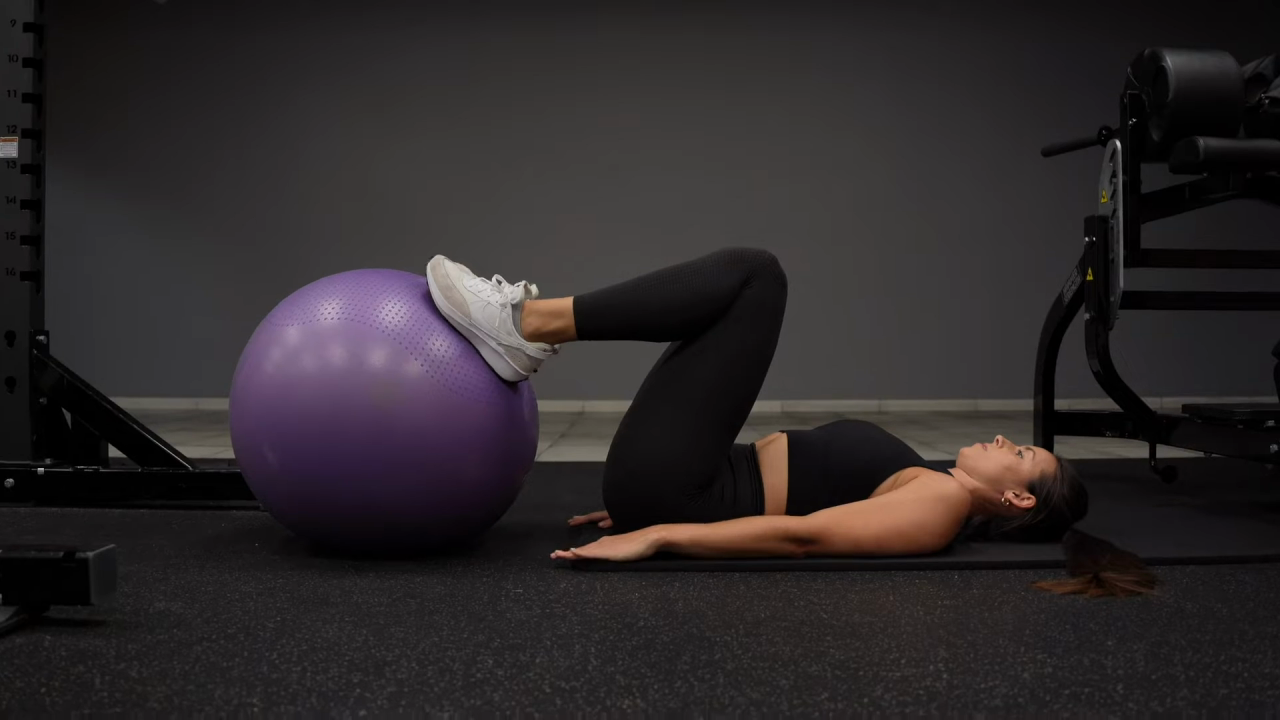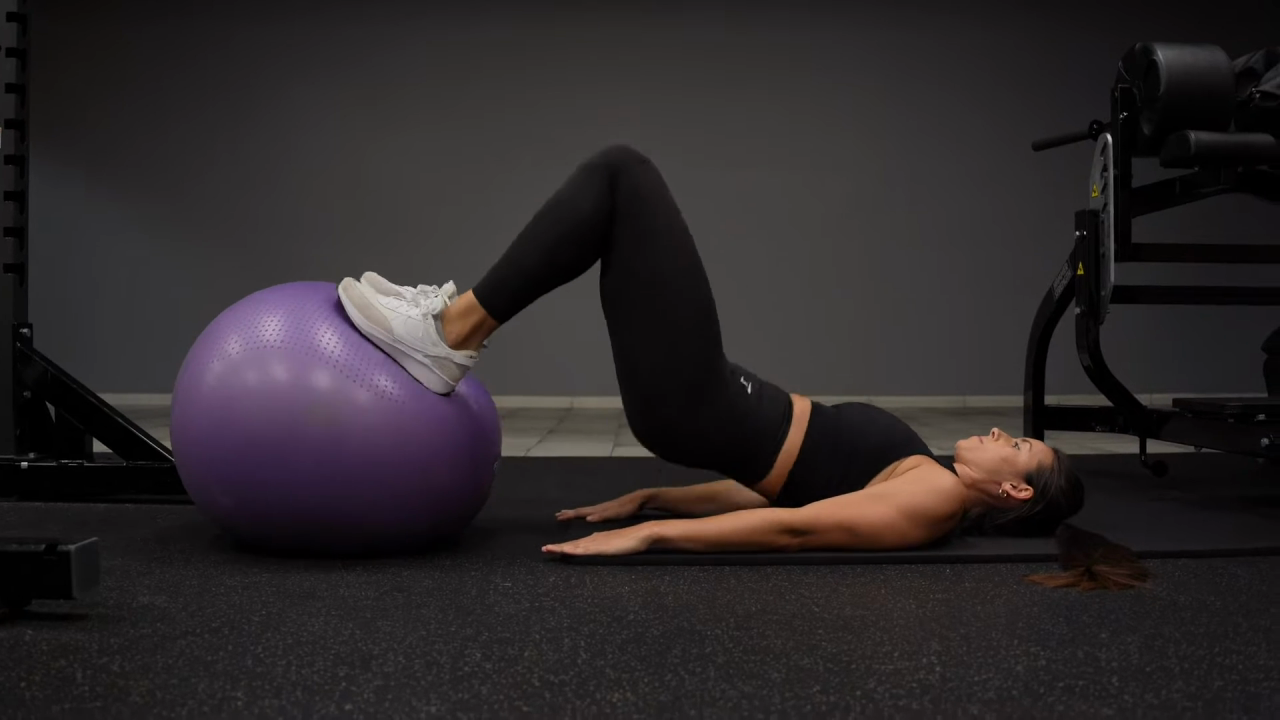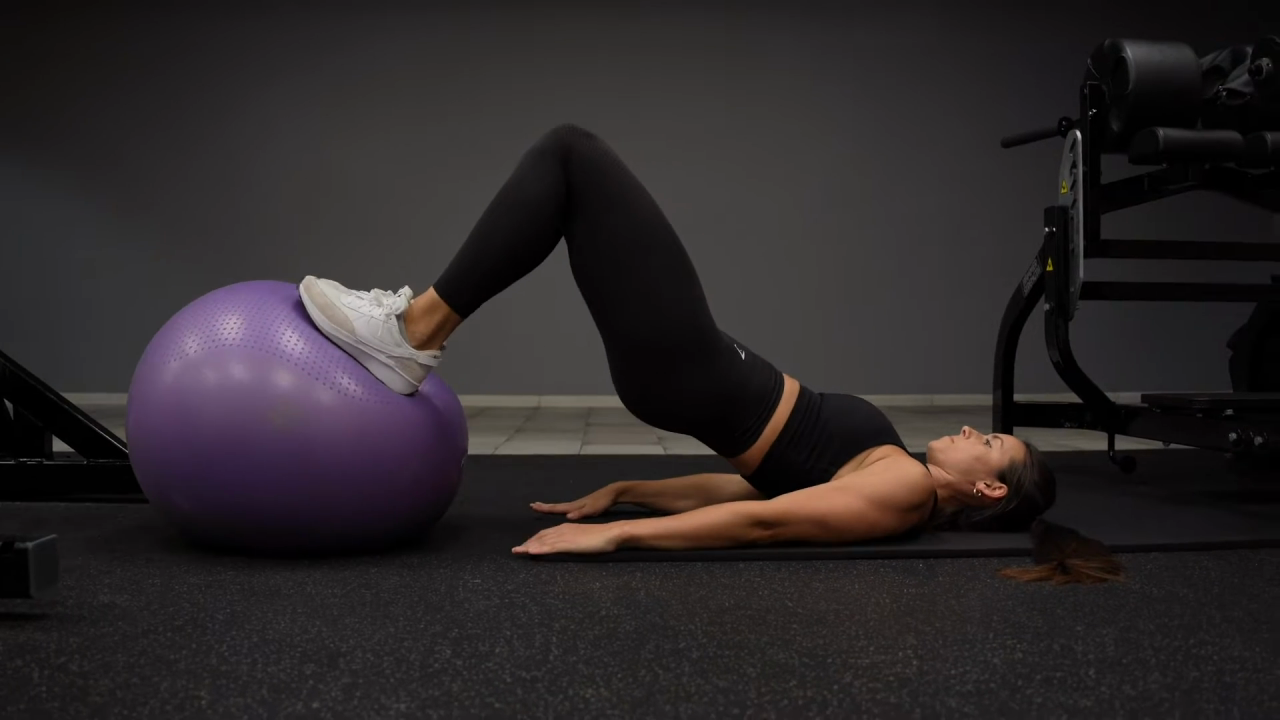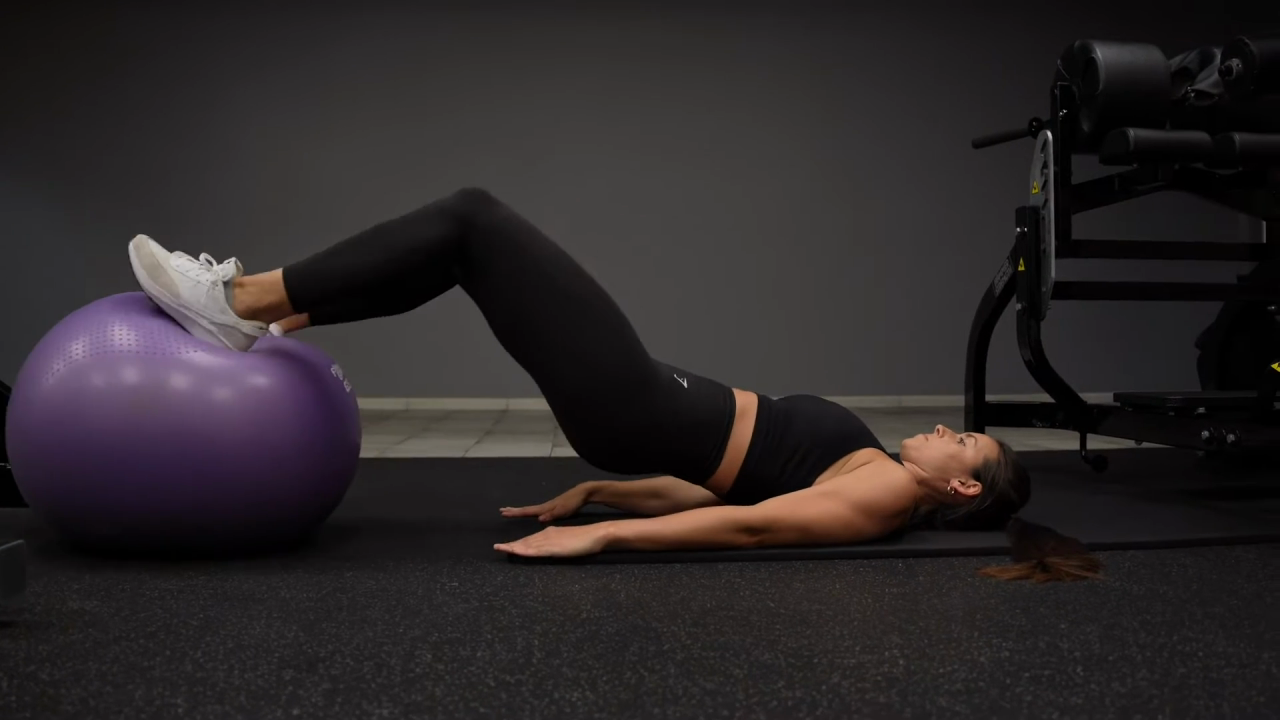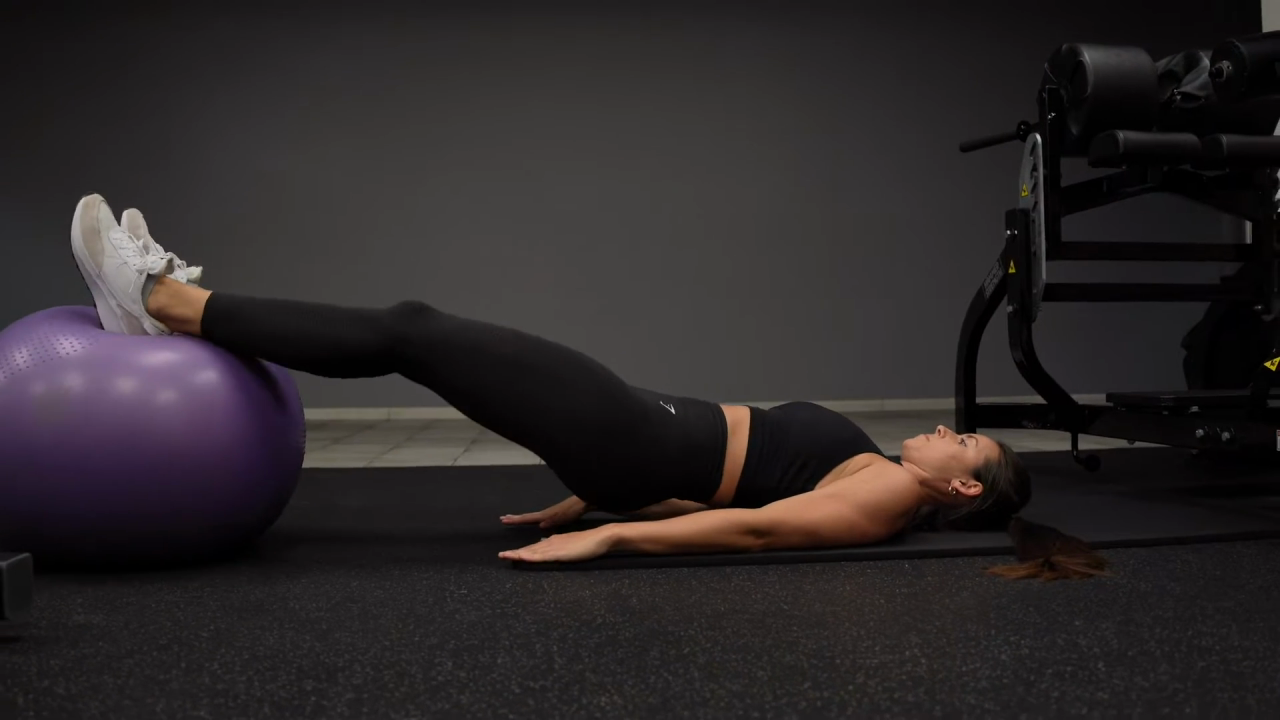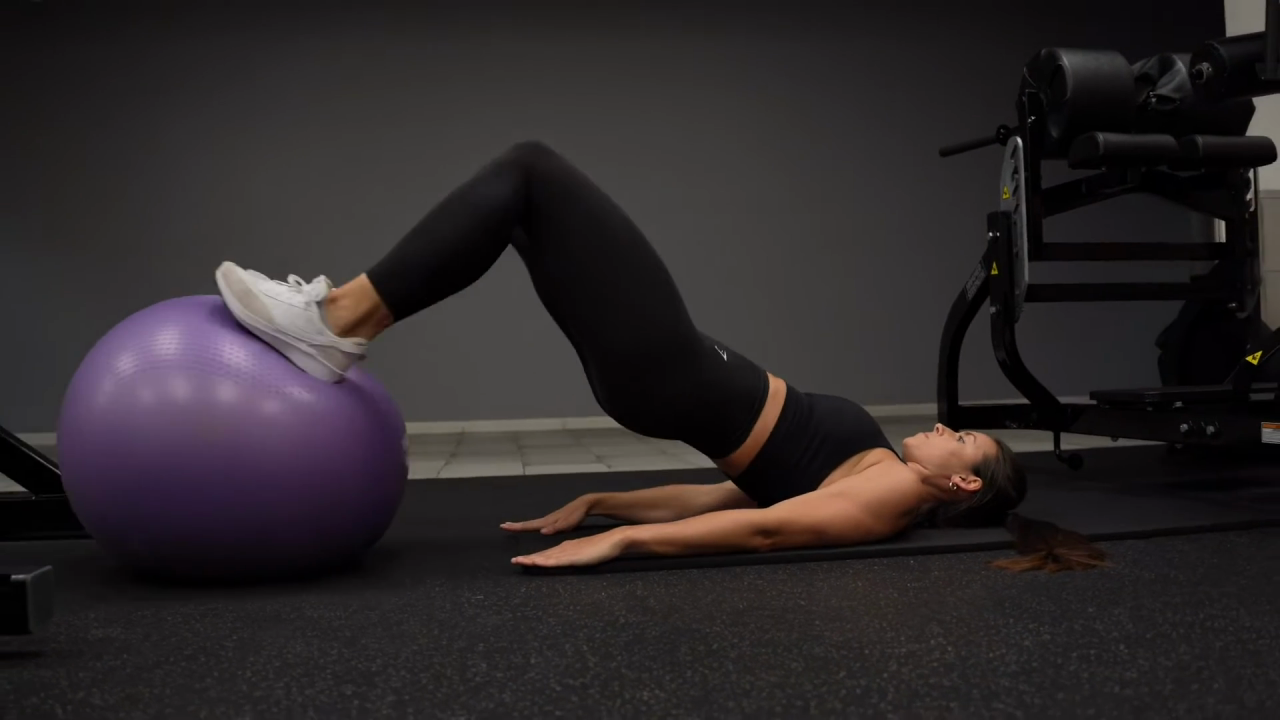
dt=0.7s
person 1, frame 1
left shoulder: (940, 507)
right shoulder: (927, 486)
left elbow: (804, 535)
left wrist: (661, 533)
right wrist: (643, 506)
left hip: (669, 489)
right hip: (674, 484)
left knee: (757, 276)
left ankle: (528, 326)
right ankle: (526, 327)
person 1, frame 2
left shoulder: (937, 500)
right shoulder: (925, 482)
left elbow: (793, 527)
left wrist: (648, 535)
right wrist: (645, 495)
left hip: (696, 406)
right hip: (712, 404)
left knee: (622, 171)
right knee: (623, 188)
left ankle: (452, 333)
right ankle: (451, 327)
person 1, frame 3
left shoulder: (907, 491)
right shoulder: (898, 479)
left elbow: (765, 521)
left wrist: (619, 535)
left hip: (680, 370)
right hip: (688, 372)
left knee: (569, 150)
right knee: (573, 173)
left ankle: (415, 332)
right ankle: (415, 326)
person 1, frame 4
left shoulder: (889, 494)
right shoulder: (874, 477)
left elbow: (750, 524)
left wrist: (601, 538)
right wrist: (592, 495)
left hip: (629, 407)
right hip: (645, 405)
left knee: (473, 216)
right knee: (470, 238)
left ankle: (241, 302)
right ankle: (267, 307)
person 1, frame 5
left shoulder: (890, 498)
right shoulder: (873, 474)
left elbow: (757, 527)
left wrist: (604, 536)
right wrist: (590, 497)
left hip: (628, 446)
right hip: (641, 426)
left knee: (408, 333)
right knee: (420, 324)
left ankle: (157, 307)
right ankle: (180, 295)
person 1, frame 6
left shoulder: (898, 494)
right shoulder: (888, 472)
left elbow: (765, 526)
left wrist: (617, 542)
left hip: (669, 374)
right hip: (679, 379)
left knee: (531, 167)
right knee: (526, 195)
left ankle: (336, 320)
right ankle: (336, 316)
